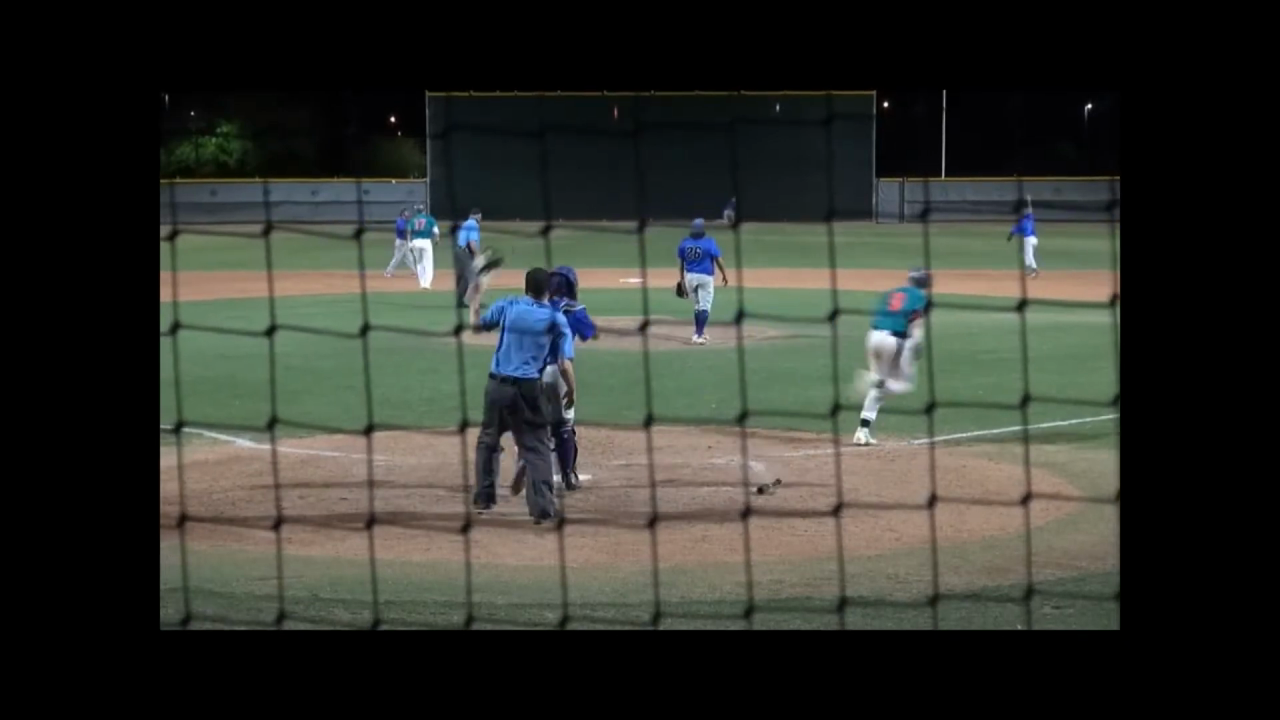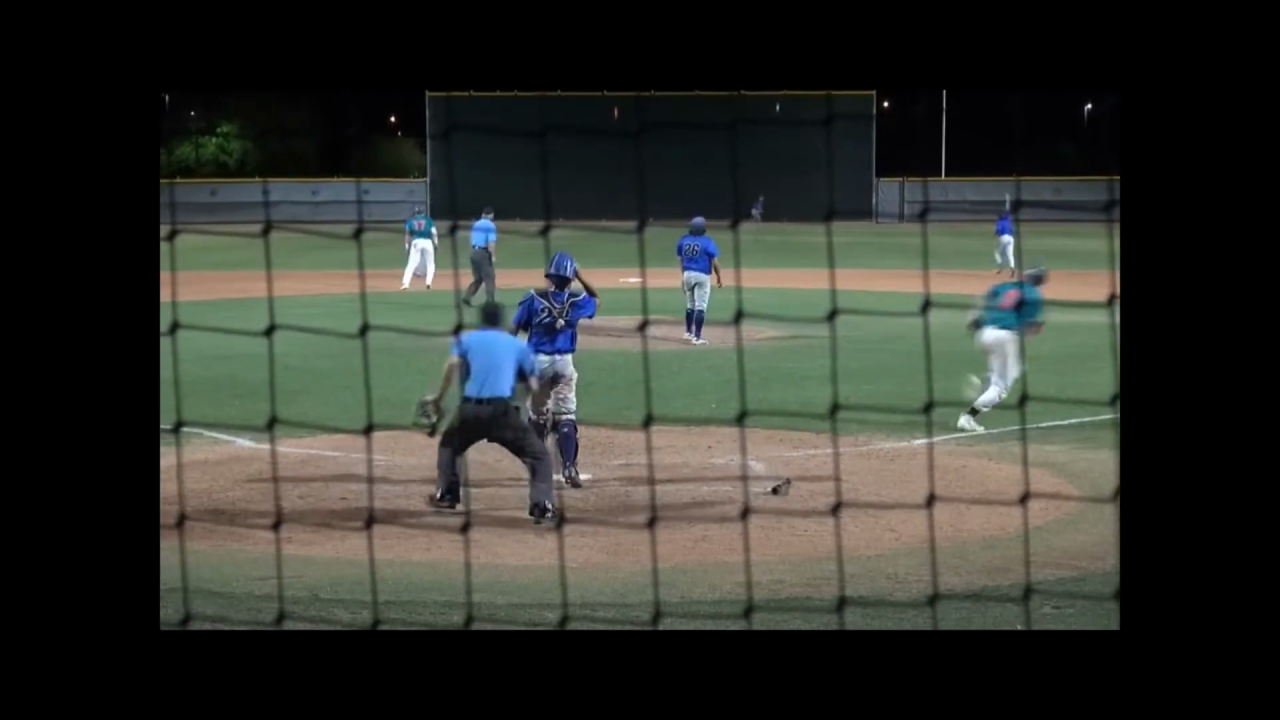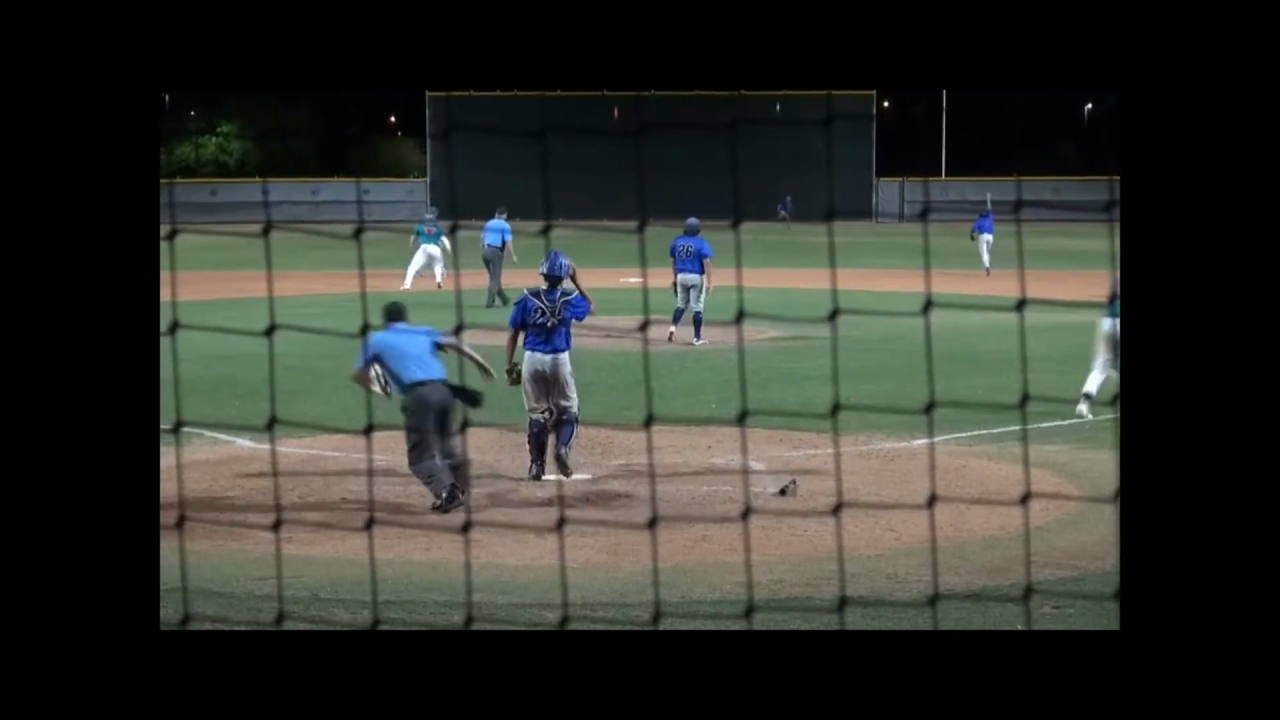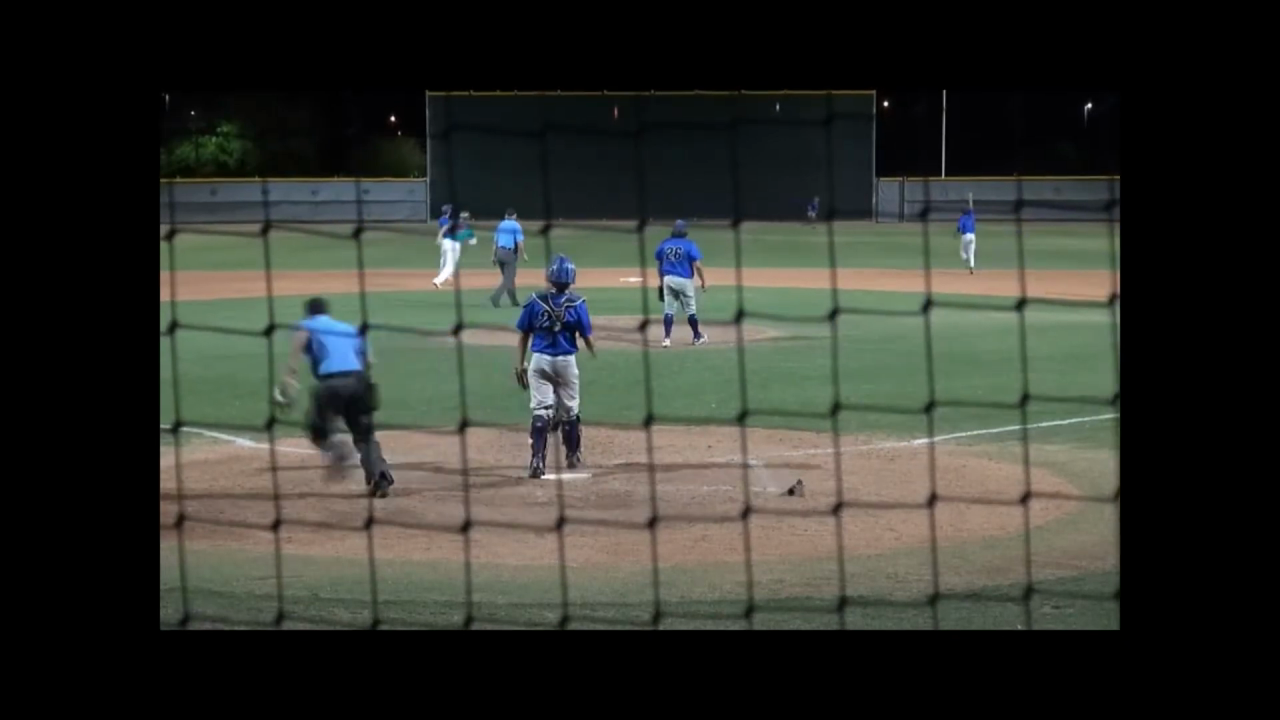
dt=0.3s
person 1, frame 1
right shoulder: (574, 310)
right elbow: (594, 334)
right hip: (558, 372)
right knee: (564, 425)
left ankle: (525, 462)
right ankle: (568, 475)
person 1, frame 2
left shoulder: (534, 298)
right shoulder: (577, 300)
left elbow: (514, 332)
right elbow: (596, 300)
right wrist: (580, 278)
left hip: (537, 362)
right hip: (563, 363)
left knee: (538, 415)
right knee: (566, 417)
right ankle: (569, 468)
person 1, frame 3
left shoulder: (527, 298)
right shoulder: (571, 298)
left elbow: (513, 334)
right elbow: (589, 308)
left wrist: (510, 366)
right wrist: (576, 282)
left hip: (533, 359)
right hip: (560, 360)
left knee: (537, 414)
right knee: (567, 410)
left ankle: (537, 465)
right ankle: (562, 448)
person 1, frame 4
left shoulder: (535, 301)
right shoulder: (577, 304)
left elbow: (523, 336)
right elbow: (587, 339)
left wrist: (520, 365)
right wrist: (592, 349)
left hip: (539, 361)
right hip: (566, 362)
left knee: (540, 410)
right knee: (569, 412)
left ankle: (538, 461)
right ankle: (572, 456)
person 2, frame 1
left shoulder: (507, 307)
right shoulder: (557, 320)
left elbow: (477, 325)
right elbow: (564, 365)
left wrist: (473, 308)
right wrist: (571, 390)
left hip: (497, 387)
right hip: (527, 390)
left knee: (488, 442)
right knee: (536, 449)
left ankle: (483, 497)
right ankle: (542, 507)
person 2, frame 2
left shoulder: (466, 338)
right shoulder: (518, 345)
left elbow: (452, 364)
right elbow: (533, 387)
left wrist: (438, 395)
left hip: (471, 408)
right hip: (502, 410)
left knee: (448, 446)
right knee: (538, 456)
left ankle: (447, 495)
right ankle: (542, 506)
person 2, frame 3
left shoulder: (376, 339)
right shoulder: (426, 332)
left elbow: (358, 375)
right elbow: (451, 343)
left wrist: (371, 385)
right wrist: (479, 361)
left hip: (417, 395)
right hip: (442, 391)
left knee: (420, 454)
right knee: (442, 440)
left ankle: (447, 492)
right ankle: (454, 466)
person 2, frame 4
left shoulder: (306, 325)
right shoulder: (351, 329)
left elbow: (301, 335)
right elbow: (368, 361)
left wrist: (291, 372)
left hip: (330, 384)
right hip: (357, 382)
left knee: (317, 429)
right knee: (364, 434)
left ankle: (337, 452)
right ankle: (380, 476)
